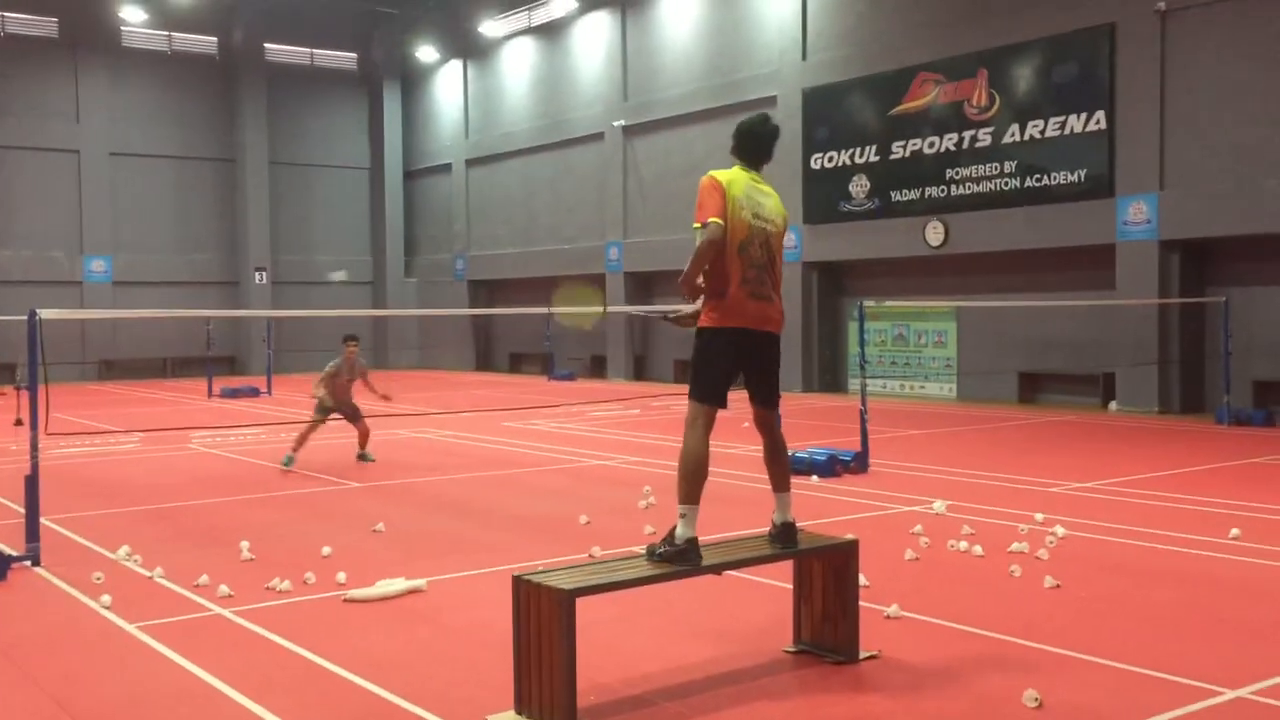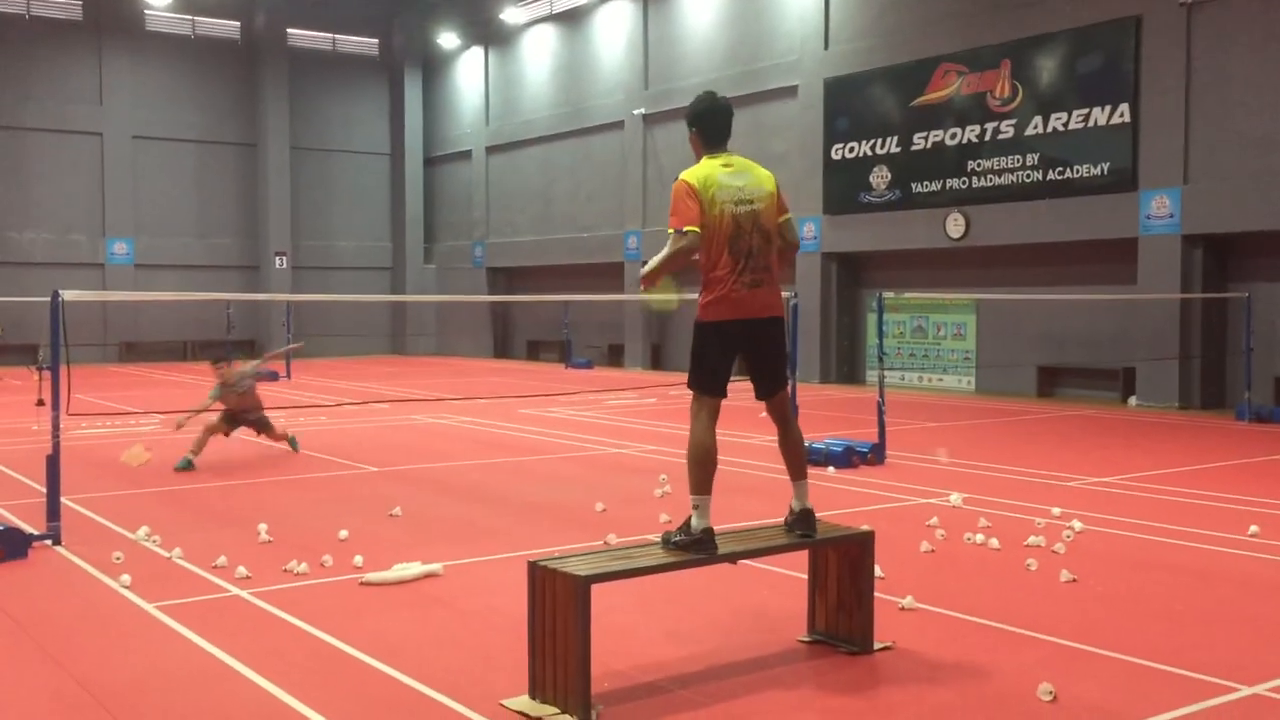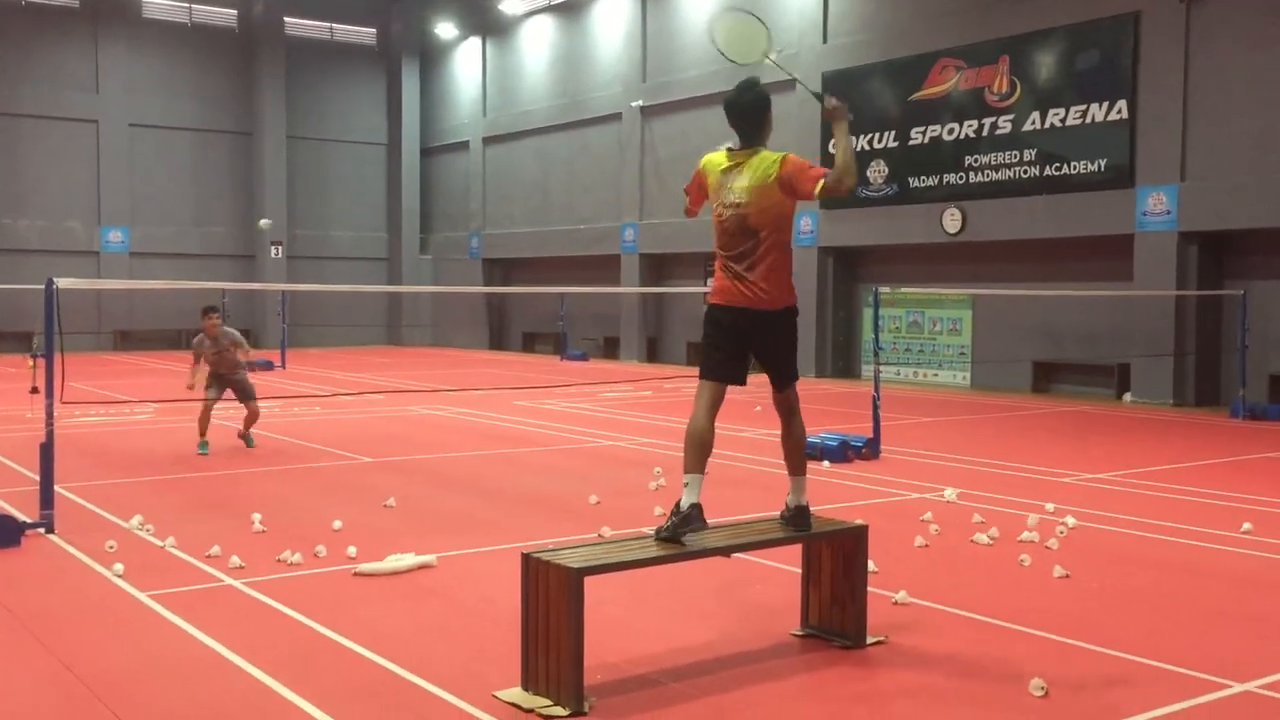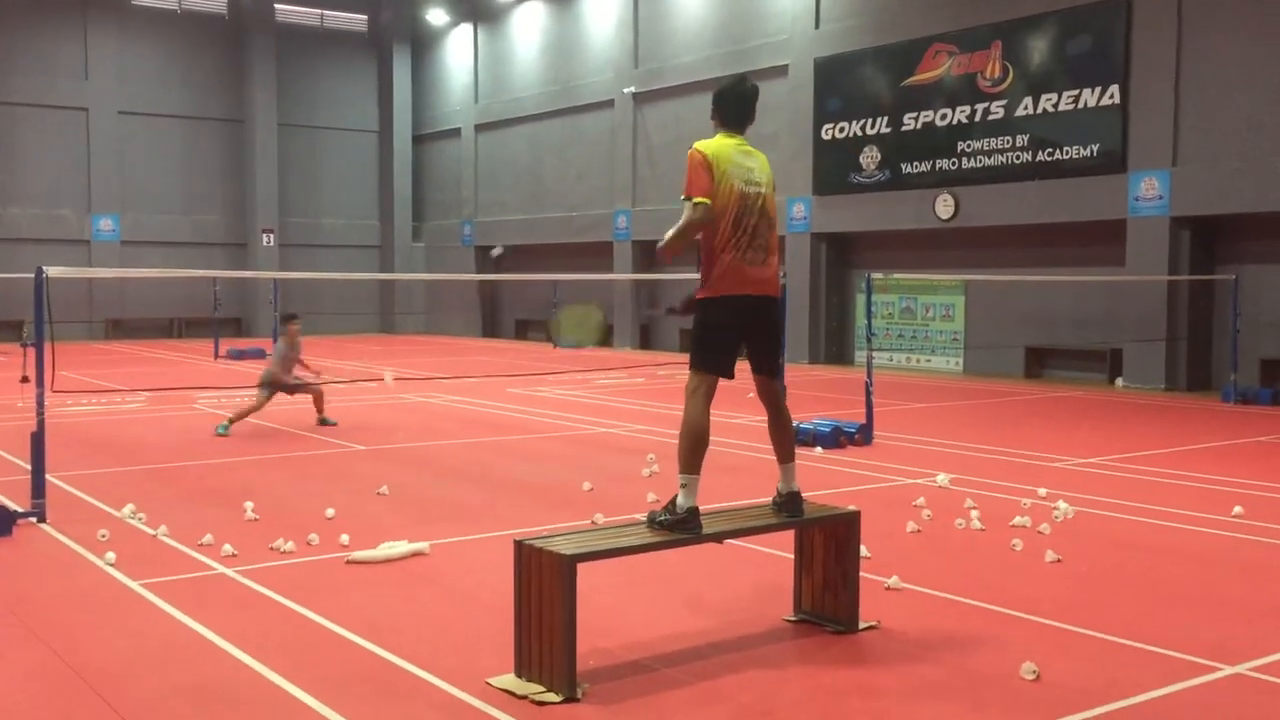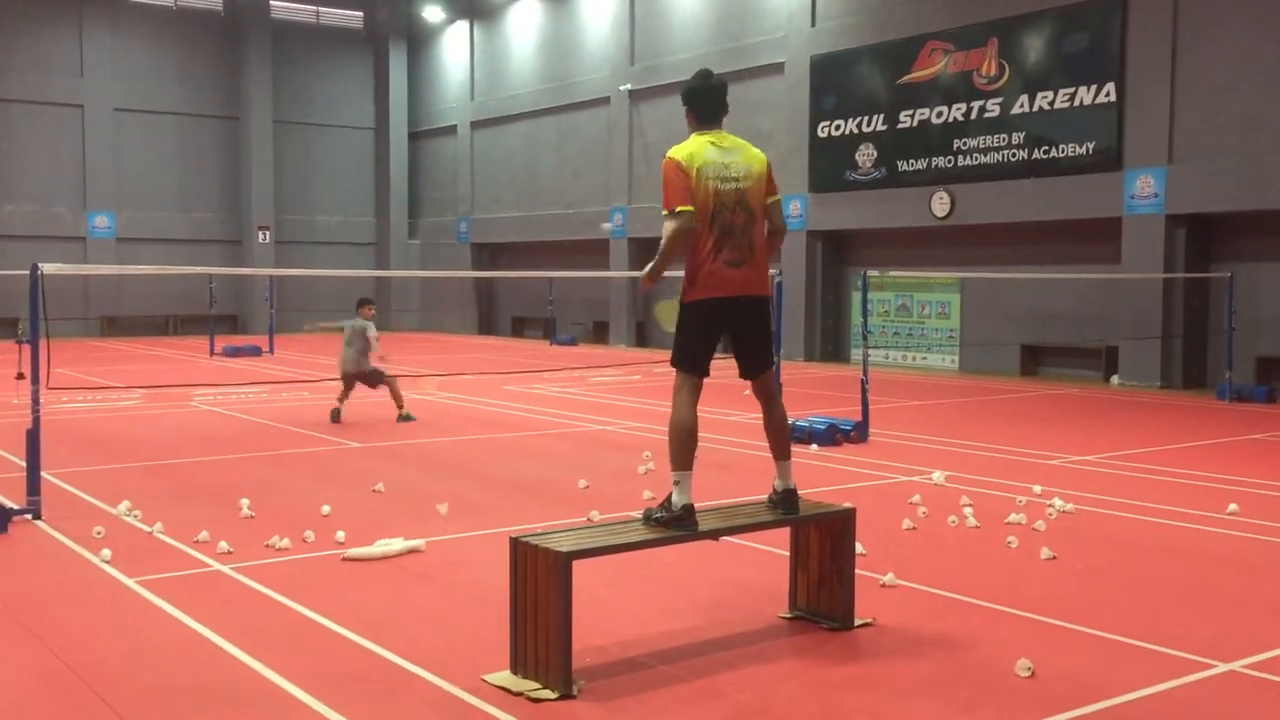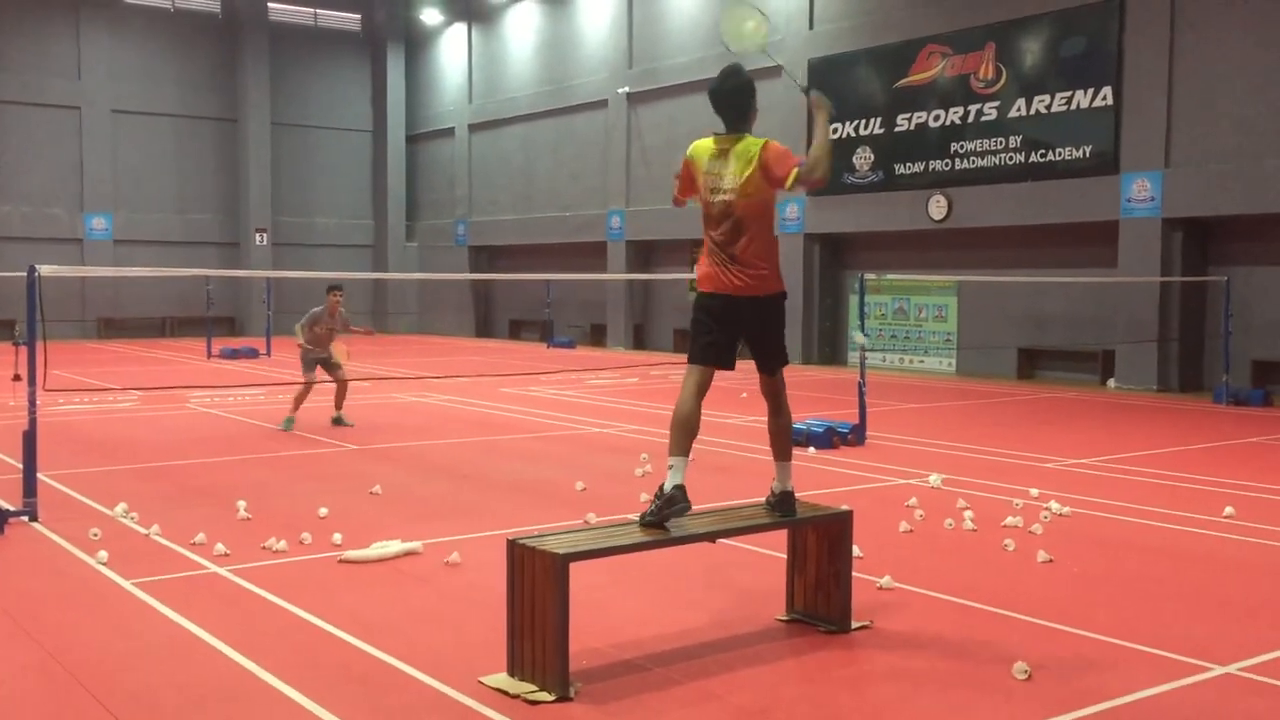
dt=0.5s
person 1, frame 1
left shoulder: (718, 182)
right shoulder: (775, 202)
left elbow: (713, 236)
left wrist: (690, 278)
left hip: (725, 319)
right hip: (766, 323)
left knee: (699, 420)
right knee: (768, 422)
left ankle: (684, 535)
right ankle: (784, 522)
person 1, frame 2
left shoulder: (692, 180)
right shoulder: (763, 176)
left elbow: (687, 244)
right elbow: (791, 243)
left wrist: (651, 271)
left hip: (720, 312)
right hip: (768, 311)
left knee: (704, 412)
right knee: (781, 408)
left ankle: (699, 525)
right ankle: (802, 509)
person 1, frame 3
left shoulder: (709, 166)
right shoulder: (781, 169)
left elbow: (689, 207)
right elbow: (842, 184)
right wrist: (839, 125)
left hip: (724, 305)
right hip: (773, 308)
left knee: (707, 400)
right knee: (787, 405)
left ankle: (689, 505)
right ankle: (797, 505)
person 1, frame 4
left shoulder: (705, 152)
right shoulder: (762, 163)
left elbow: (701, 216)
left wrist: (670, 243)
left hip: (724, 290)
right hip: (767, 292)
left knee: (700, 390)
right knee: (772, 392)
left ankle: (686, 503)
right ankle: (789, 492)
person 1, frame 5
left shoulder: (681, 157)
right shoulder: (756, 156)
left elbow: (681, 226)
right elbow: (777, 225)
left wrist: (655, 269)
left hip: (705, 291)
right hip: (754, 291)
left knee: (686, 390)
right knee: (767, 389)
left ankle: (680, 501)
right ankle: (786, 489)
person 1, frame 6
left shoulder: (698, 152)
right shoulder: (764, 152)
left elbow: (679, 198)
right elbow: (813, 176)
right wrist: (821, 118)
left hip: (714, 291)
right hip: (761, 292)
left knee: (694, 384)
right knee: (774, 389)
left ankle: (674, 486)
right ankle: (783, 490)
